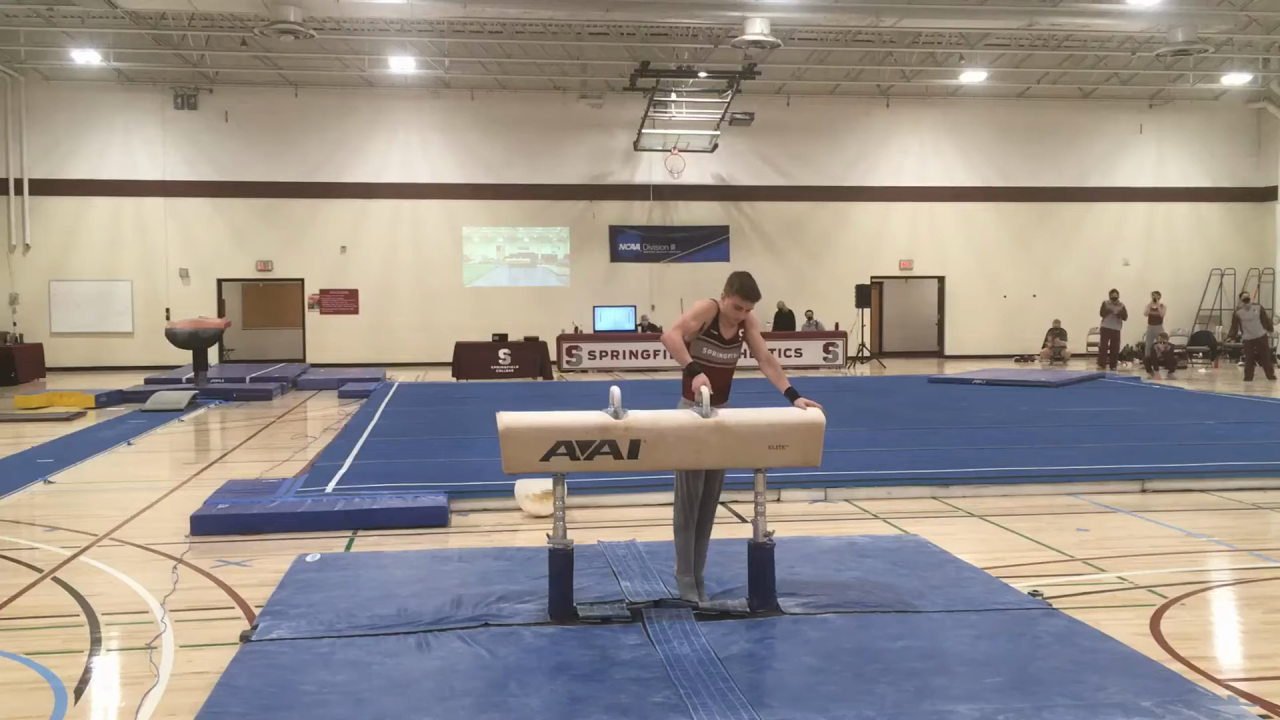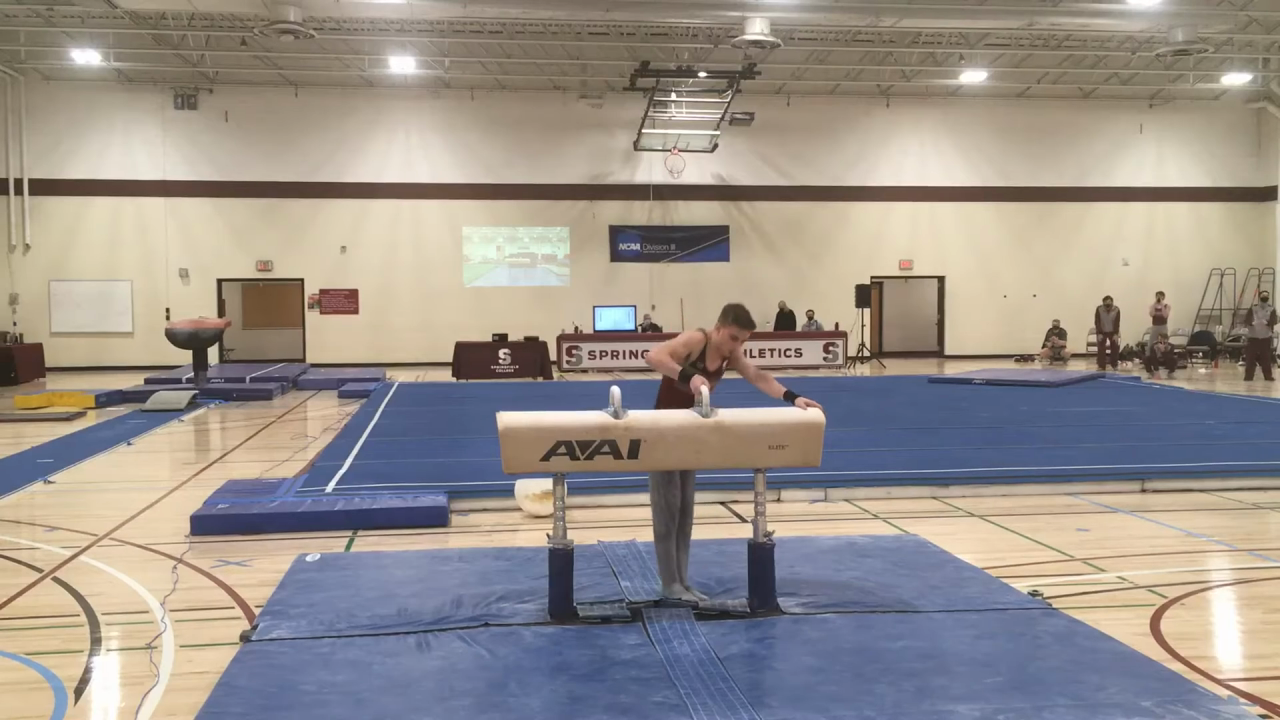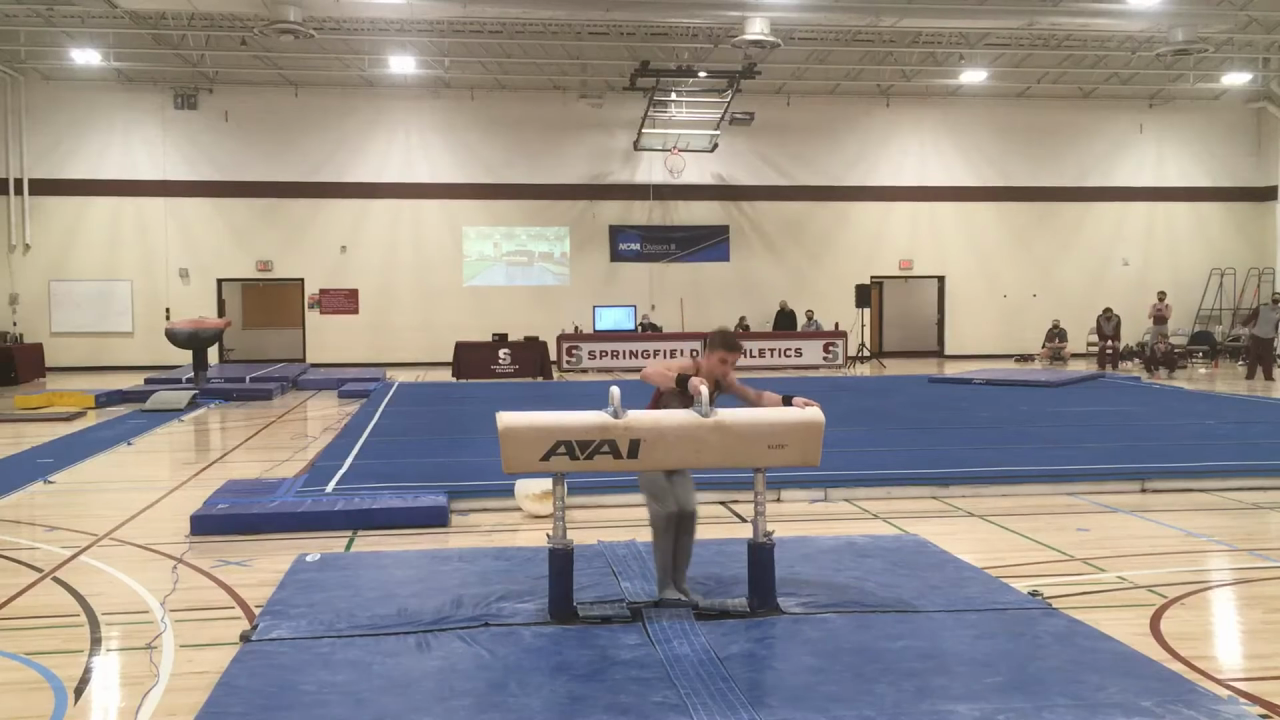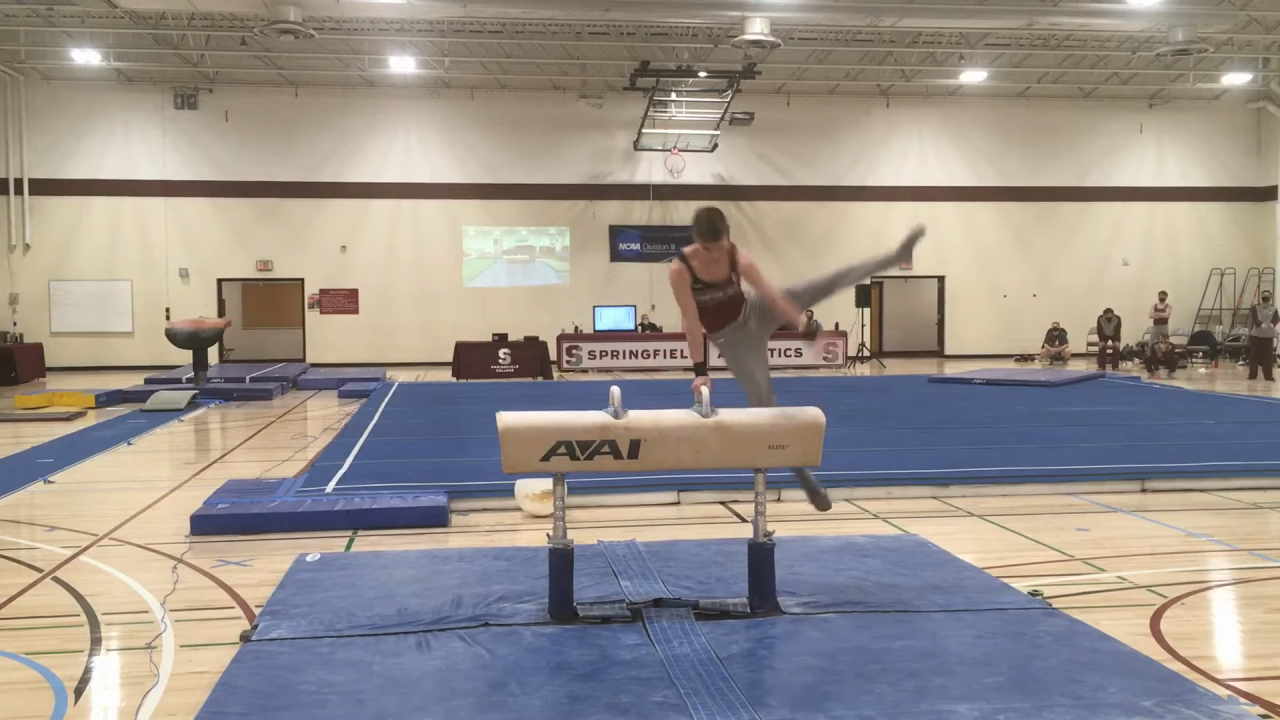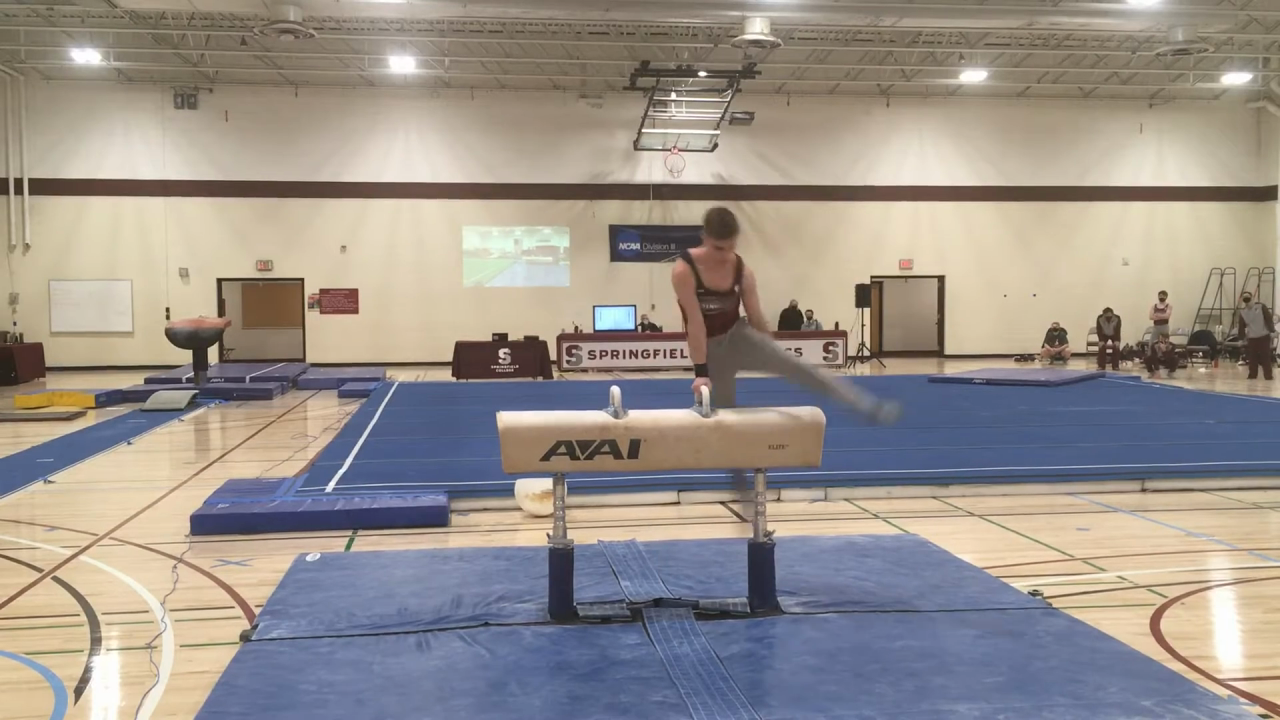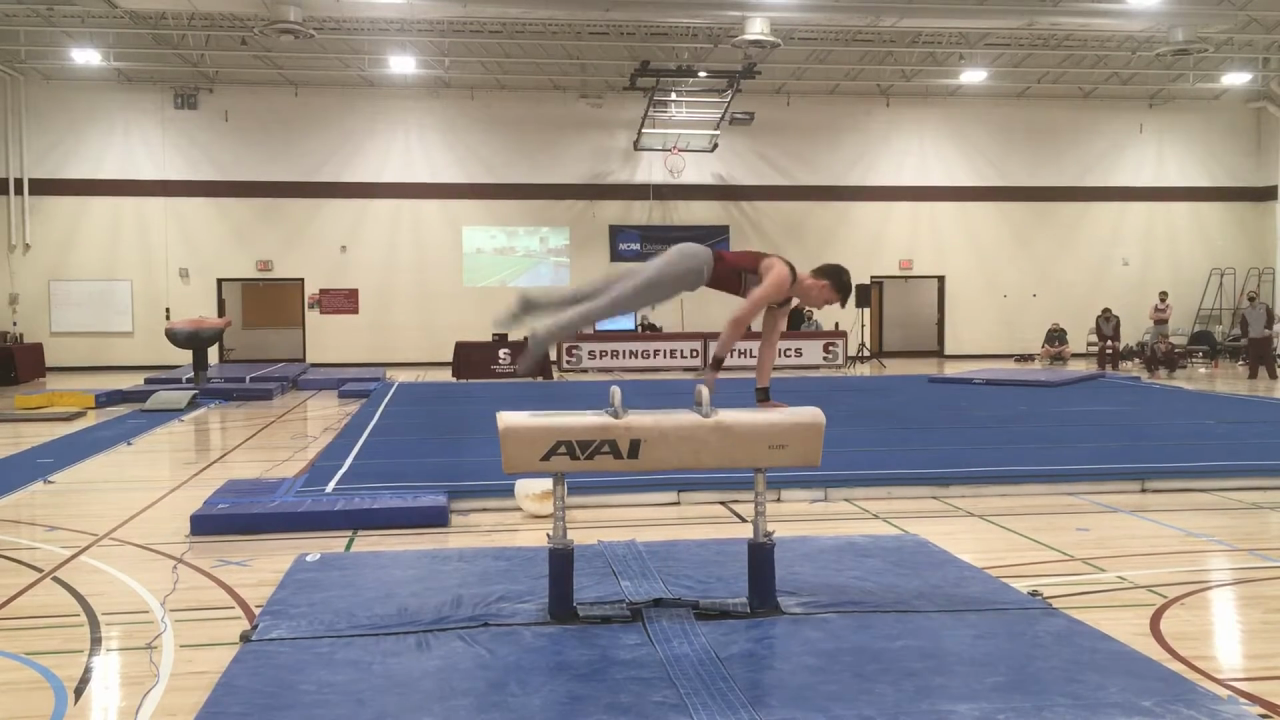
dt=0.5s
person 1, frame 1
left shoulder: (747, 322)
right shoulder: (705, 310)
left elbow: (766, 360)
right elbow: (670, 336)
left wrist: (792, 395)
right wrist: (694, 371)
left hip: (721, 412)
right hip: (693, 411)
left knee: (710, 499)
right knee: (690, 497)
left ankle: (698, 576)
right ankle: (685, 577)
person 1, frame 2
left shoulder: (731, 355)
right shoulder: (696, 341)
left elbow: (758, 376)
right elbow: (653, 357)
left wrist: (792, 397)
right wrist: (687, 376)
left knee: (684, 504)
right knee: (667, 503)
left ankle: (681, 580)
right ankle: (671, 584)
person 1, frame 3
left shoulder: (722, 381)
right shoulder: (687, 368)
left elbow: (755, 396)
right elbow: (648, 373)
left wrist: (790, 401)
right wrist: (686, 381)
left knee: (686, 511)
right knee: (666, 511)
left ankle: (679, 582)
right ankle: (666, 586)
person 1, frame 4
left shoulder: (736, 255)
right shoulder: (680, 269)
left elbow: (773, 297)
right elbow: (692, 324)
right wrist: (700, 373)
left hip: (753, 312)
right hip: (733, 338)
left knee: (827, 285)
right knee: (764, 406)
left ankle: (897, 256)
right ankle: (803, 477)
person 1, frame 5
left shoulder: (742, 271)
right shoulder: (684, 271)
left elbow: (756, 317)
right elbow: (695, 327)
left wrist: (772, 350)
right wrist: (700, 373)
left hip: (739, 337)
right hip: (709, 350)
left knee: (795, 367)
left ankle: (869, 407)
person 1, frame 6
left shoulder: (785, 299)
right shoulder: (783, 277)
left elbow: (768, 344)
right elbow: (740, 319)
left wrist: (763, 395)
right wrist: (714, 366)
left hip: (695, 262)
right hip: (695, 259)
left knee: (615, 289)
right knee: (617, 300)
left ankle: (535, 304)
right ankle: (545, 334)
